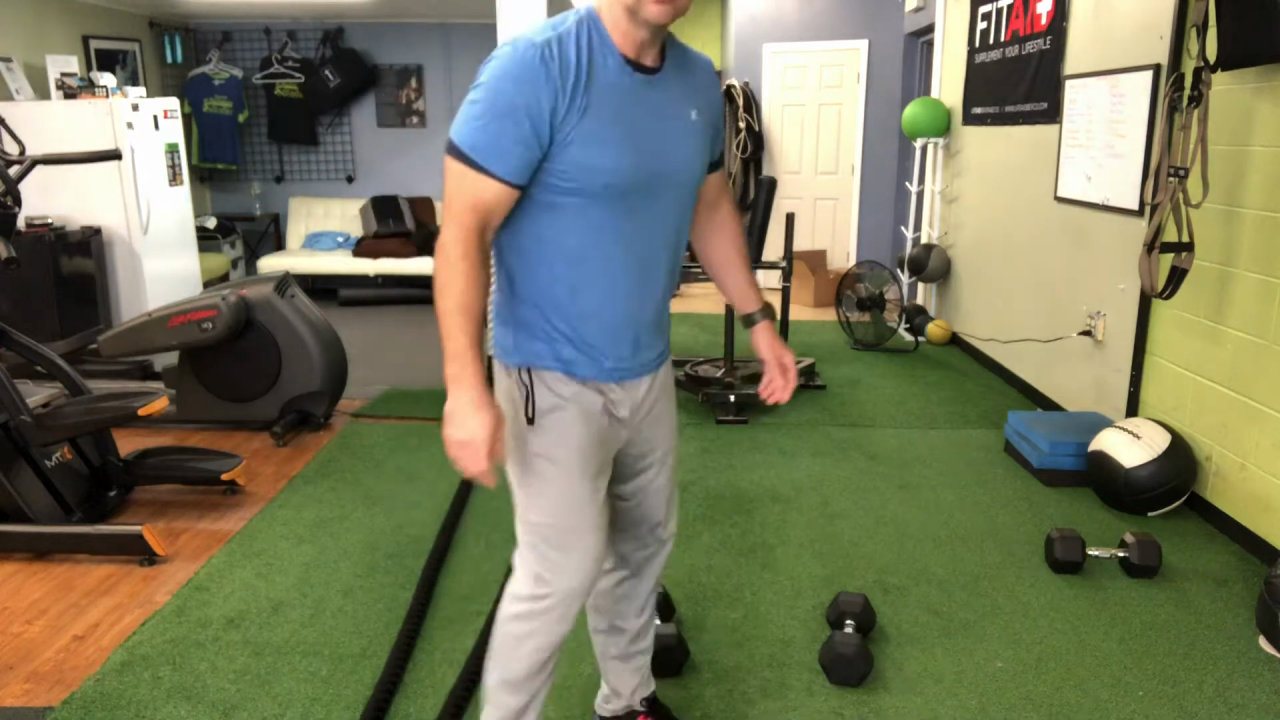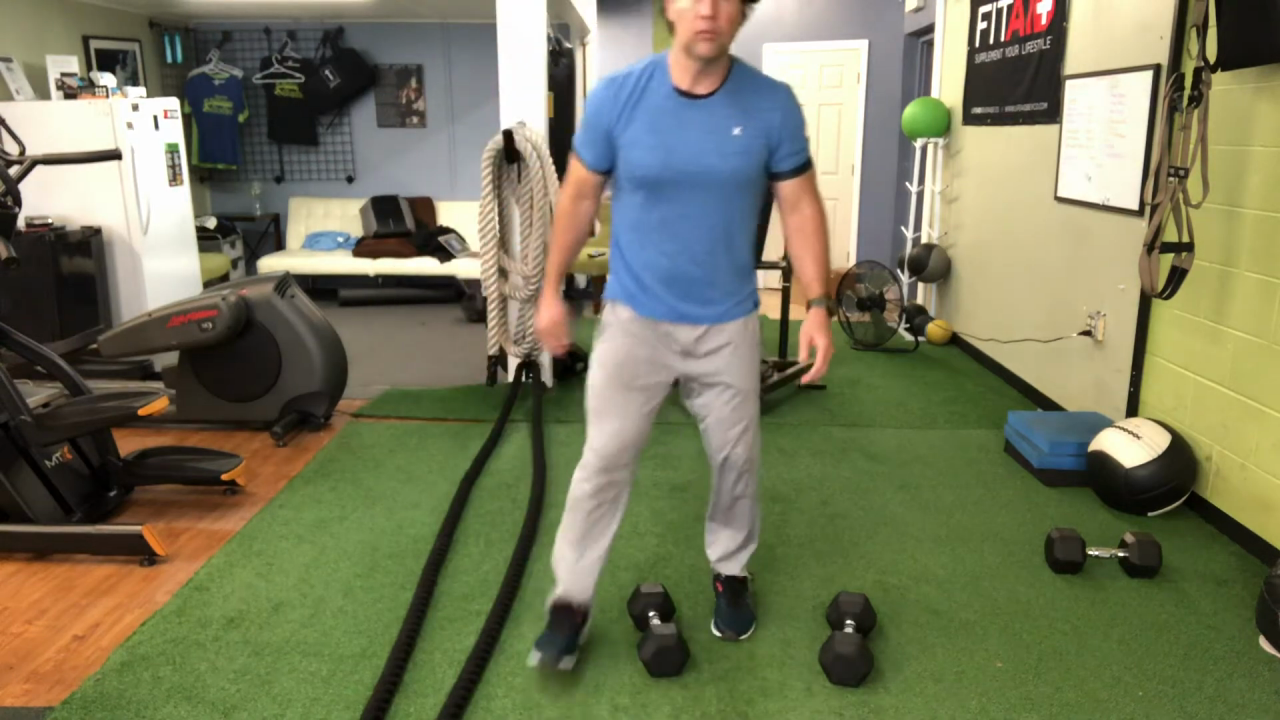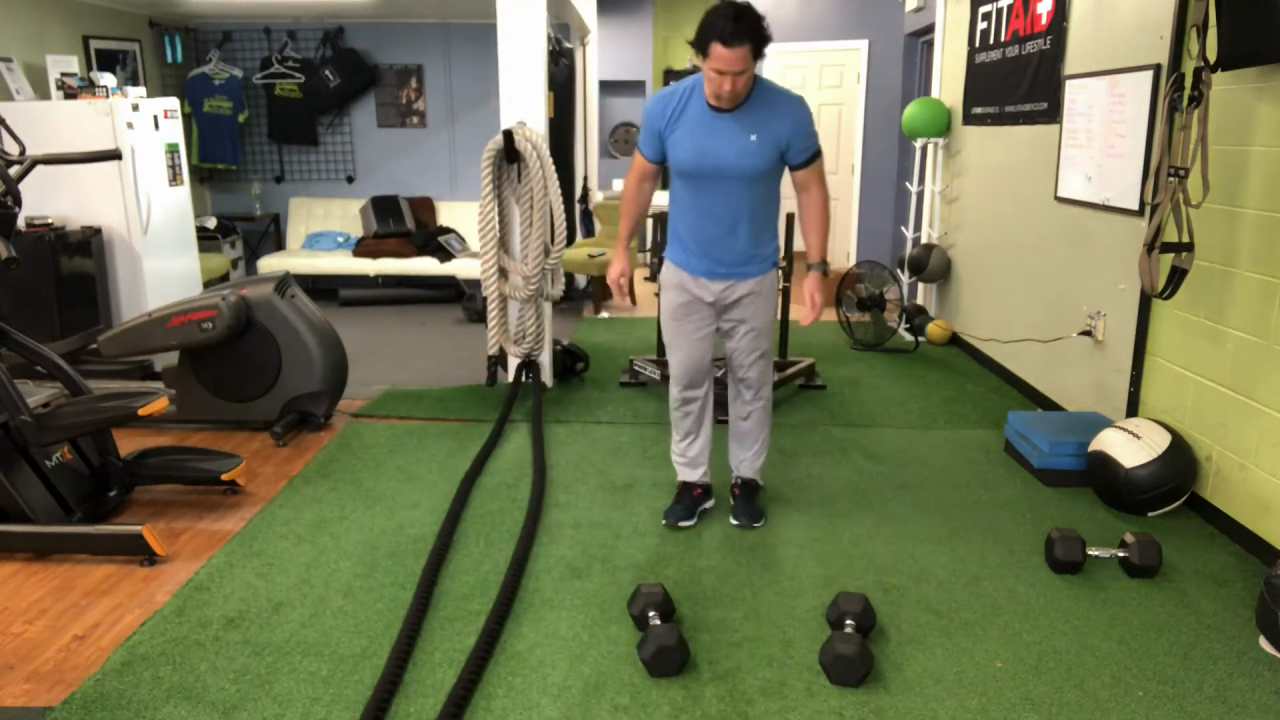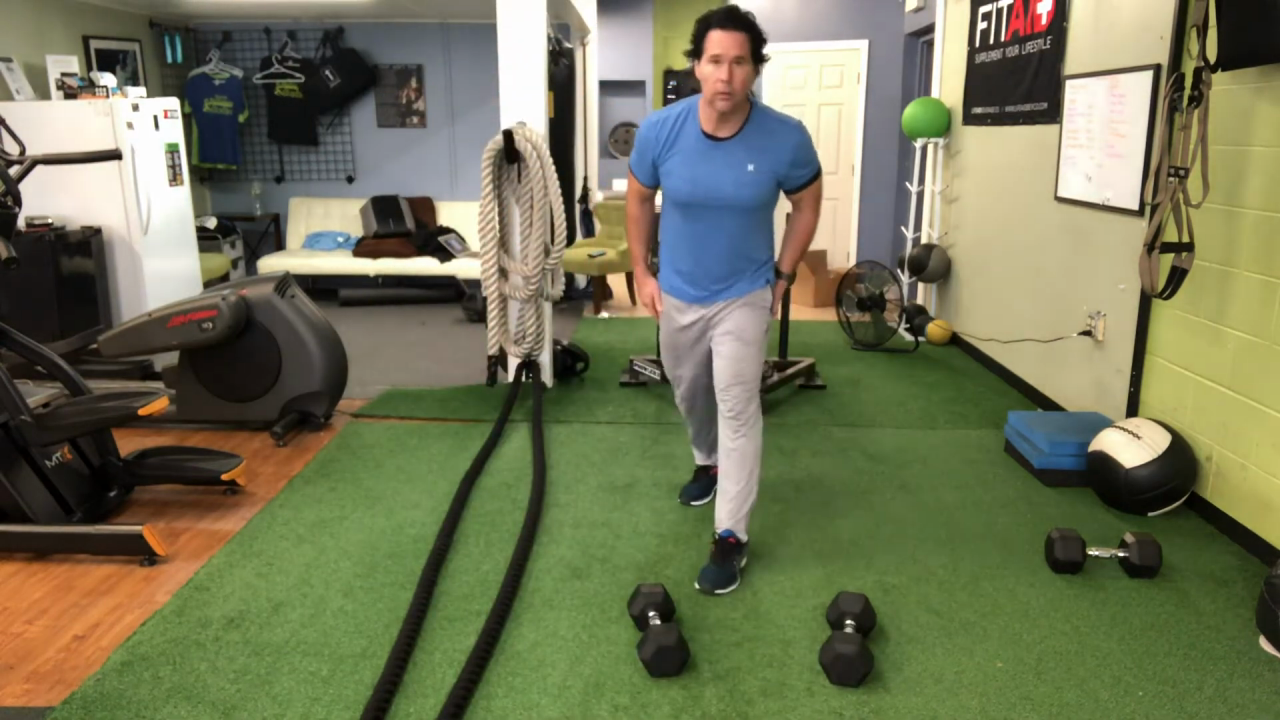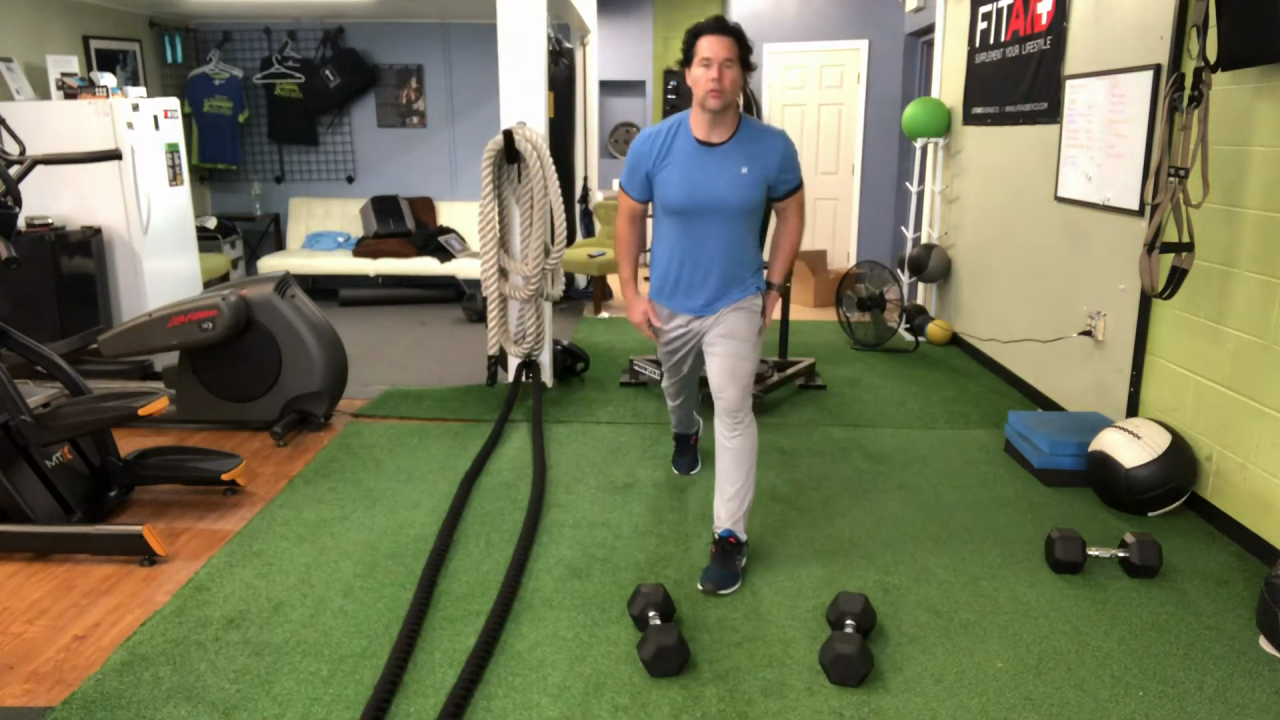
dt=1s
person 1, frame 1
left shoulder: (699, 82)
right shoulder: (535, 68)
left elbow: (711, 209)
right elbow: (463, 229)
left wrist: (758, 320)
right wrist: (466, 388)
left hip: (648, 373)
right hip: (553, 378)
left knee: (643, 545)
right knee: (560, 571)
person 1, frame 2
left shoulder: (773, 105)
right shoulder: (616, 96)
left elbow: (799, 205)
right elbow: (579, 196)
left wrist: (817, 305)
right wrist: (552, 290)
left hip: (728, 325)
right hip: (632, 319)
left knee: (734, 460)
right knee: (606, 458)
left ankle: (730, 572)
right ankle: (571, 598)
person 1, frame 3
left shoulder: (788, 113)
right shoulder: (666, 106)
left elbow: (810, 188)
right elbow: (642, 178)
left wrist: (816, 268)
right wrist: (621, 248)
left hip: (753, 278)
right hip: (684, 273)
left knee: (750, 382)
right knee: (687, 379)
left ankle: (746, 478)
right ankle: (693, 481)
person 1, frame 4
left shoulder: (786, 138)
right shoulder: (659, 130)
left elbow: (807, 204)
right elbow: (639, 199)
left wrist: (782, 274)
right wrist: (641, 271)
left hip: (744, 296)
right hip: (676, 293)
left knee: (737, 407)
right knee: (690, 394)
left ankle: (730, 536)
right ankle: (708, 463)
person 1, frame 5
left shoulder: (773, 147)
right shoulder: (651, 145)
left elbow: (790, 216)
right elbow: (629, 218)
left wrist: (773, 288)
right wrist: (630, 292)
left hip: (737, 303)
right hip: (670, 303)
left knee: (733, 409)
right knee: (677, 388)
left ankle: (730, 537)
right ankle: (686, 434)
